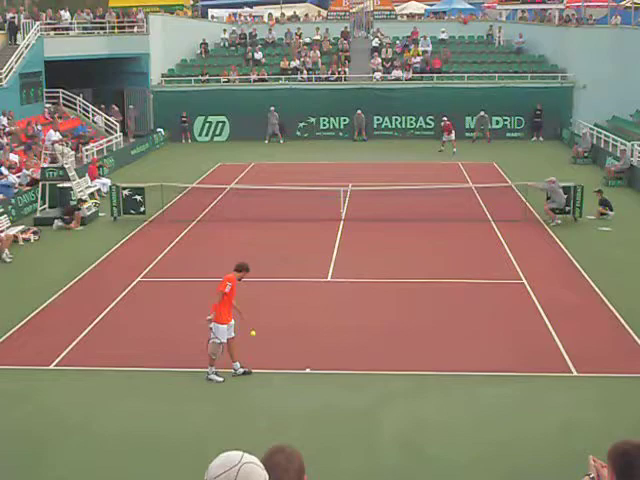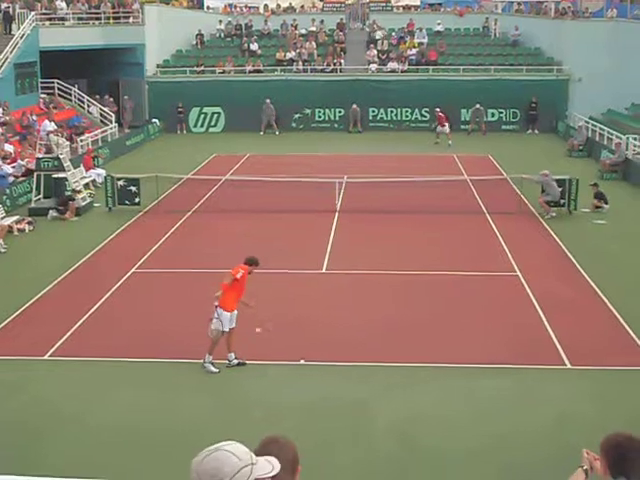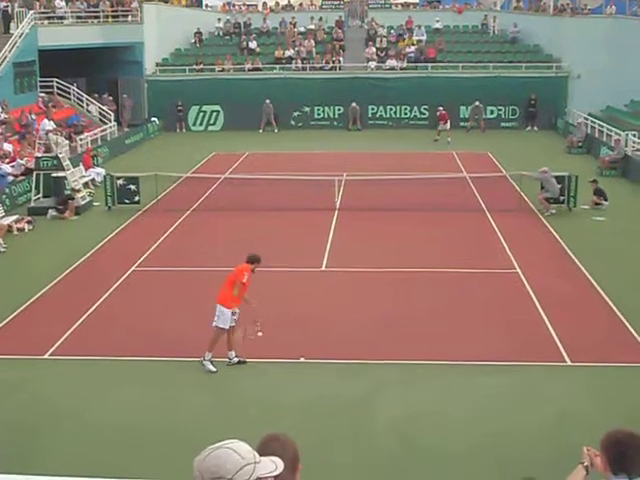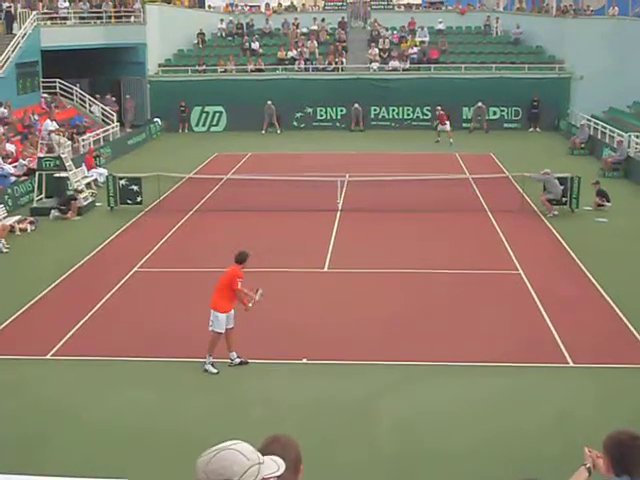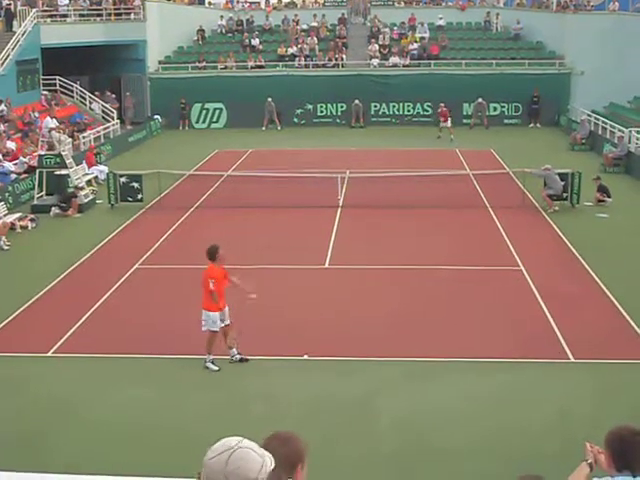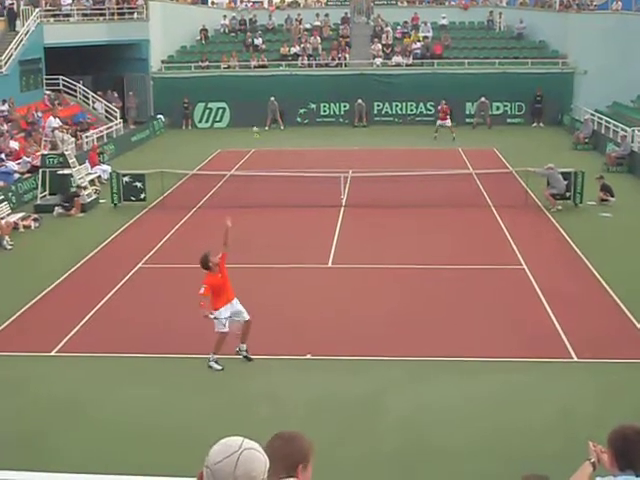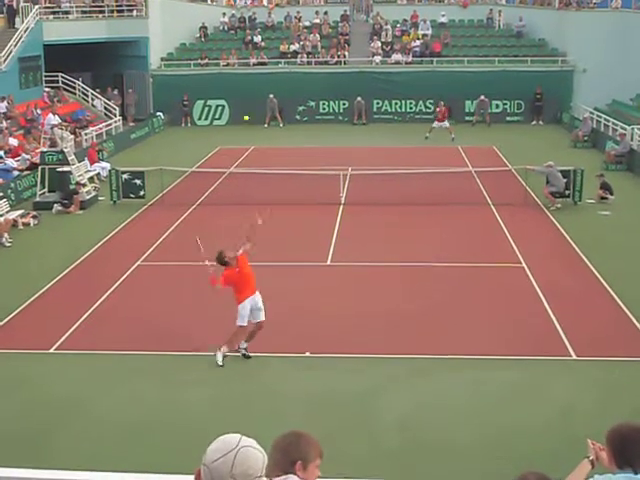
dt=0.5s
person 1, frame 1
left shoulder: (232, 280)
right shoulder: (229, 279)
right elbow: (218, 297)
left wrist: (239, 311)
right wrist: (213, 314)
left hip: (228, 318)
right hip: (220, 319)
left knee: (230, 341)
right knee: (217, 345)
left ankle: (237, 368)
right ankle: (211, 373)
person 1, frame 2
left shoulder: (242, 273)
right shoulder: (242, 269)
right elbow: (227, 280)
left wrist: (248, 303)
right wrist: (220, 292)
left hip: (231, 307)
right hip: (224, 306)
left knee: (230, 331)
right knee: (219, 333)
left ankle: (231, 359)
right ankle: (207, 361)
person 1, frame 3
left shoulder: (243, 269)
right shoulder: (245, 269)
left elbow: (241, 292)
right elbow: (237, 288)
left wrist: (250, 303)
right wrist: (235, 305)
left hip: (232, 304)
right hip: (225, 304)
left knee: (231, 329)
right knee: (220, 330)
left ankle: (232, 357)
right ankle: (206, 359)
person 1, frame 4
left shoulder: (234, 270)
right shoulder: (237, 273)
left elbow: (240, 289)
right elbow: (238, 293)
left wrist: (251, 295)
right wrist: (247, 304)
left hip: (227, 307)
right hip: (220, 307)
left knee: (229, 331)
right knee: (217, 334)
left ankle: (234, 358)
right ankle: (208, 362)
person 1, frame 5
left shoulder: (220, 267)
right shoulder: (211, 273)
left elbow: (231, 279)
right elbow: (213, 294)
left wrist: (246, 290)
right wrist: (220, 310)
left hip: (222, 305)
right hip: (212, 308)
left knee: (226, 328)
right knee: (213, 332)
left ankle: (234, 354)
right ankle: (208, 360)
person 1, frame 6
left shoulder: (221, 265)
right shoulder: (208, 281)
left elbow: (225, 245)
right elbow: (202, 298)
left wrist: (228, 228)
right wrist: (206, 310)
left hip: (232, 302)
right hip: (220, 308)
left knee: (247, 322)
right knee: (224, 333)
left ankle: (242, 349)
right ankle: (212, 359)
person 1, frame 7
left shoulder: (240, 259)
right shoulder: (226, 274)
left elbow: (249, 243)
right elbow: (215, 286)
left wrist: (254, 226)
right wrist: (212, 277)
left hip: (255, 297)
right hip: (244, 301)
left knee: (259, 325)
right knee: (241, 328)
left ankle: (242, 345)
right ankle: (222, 351)
